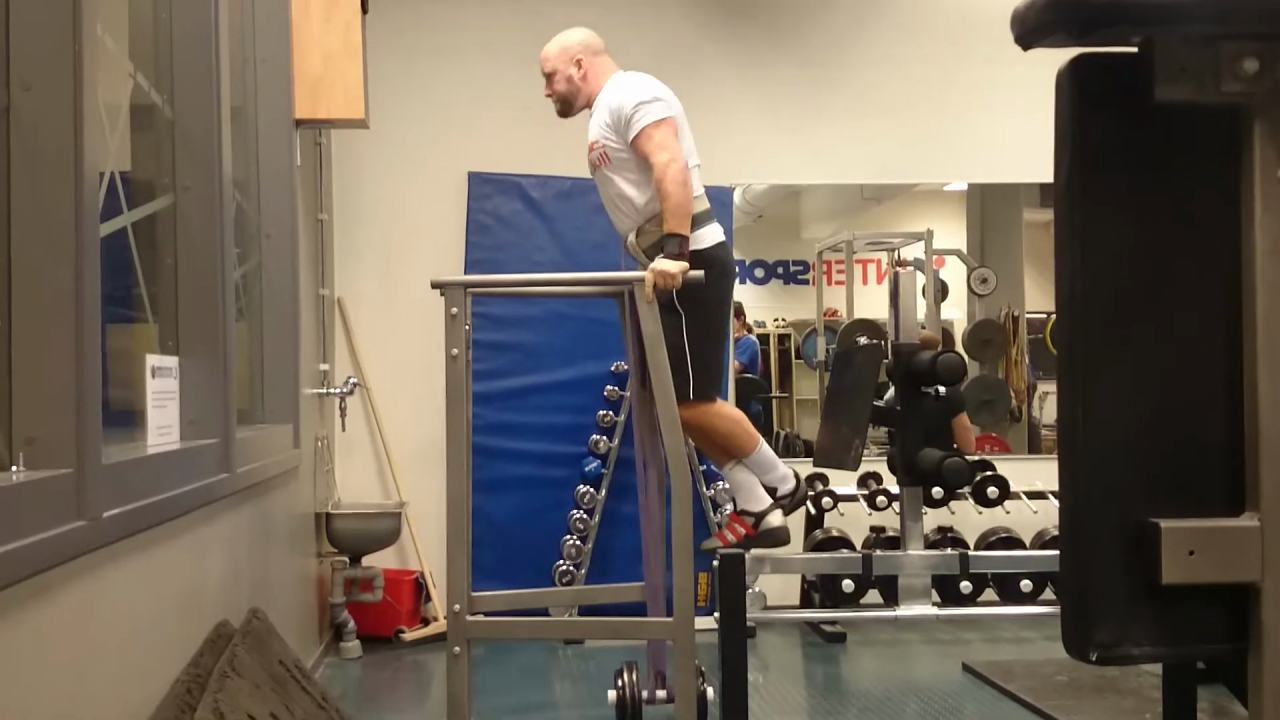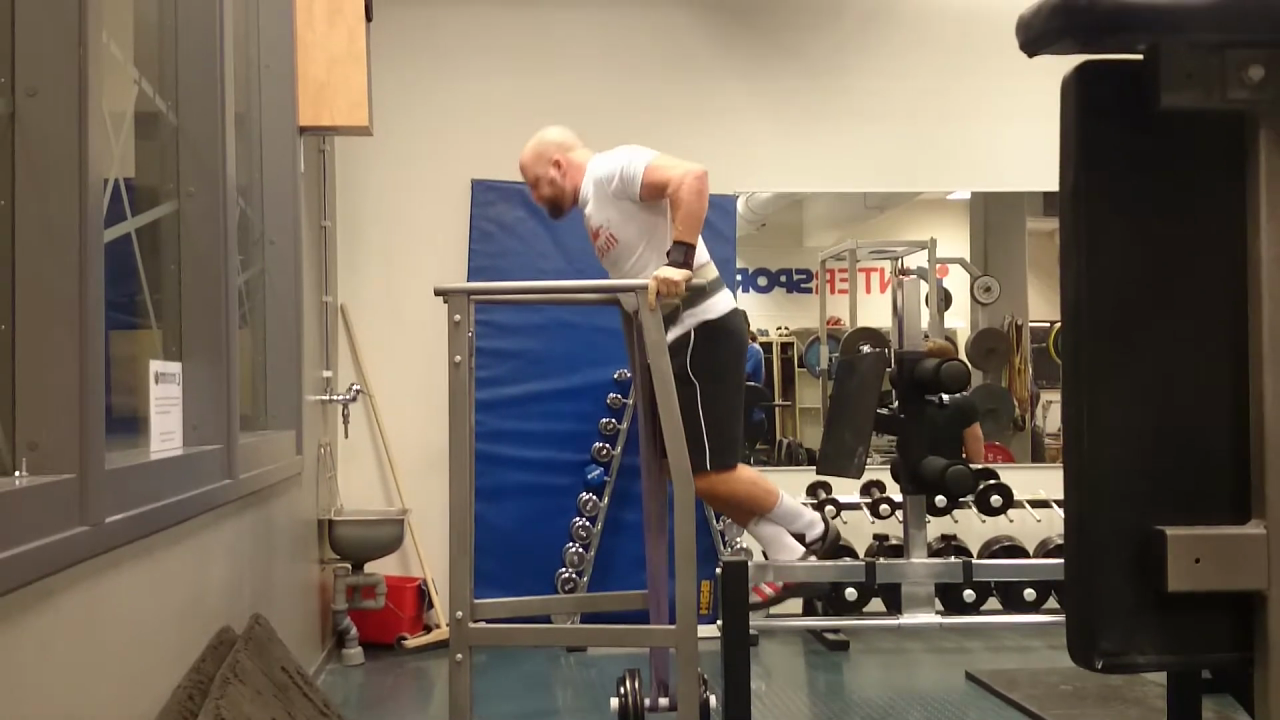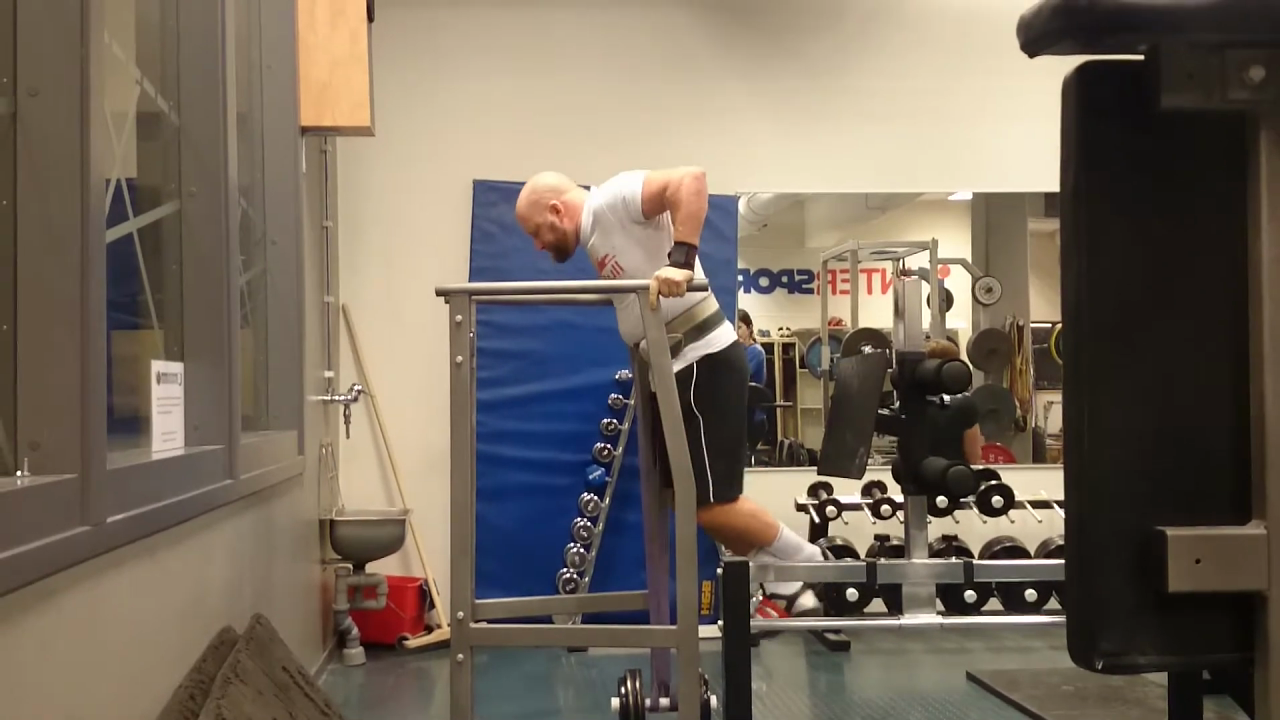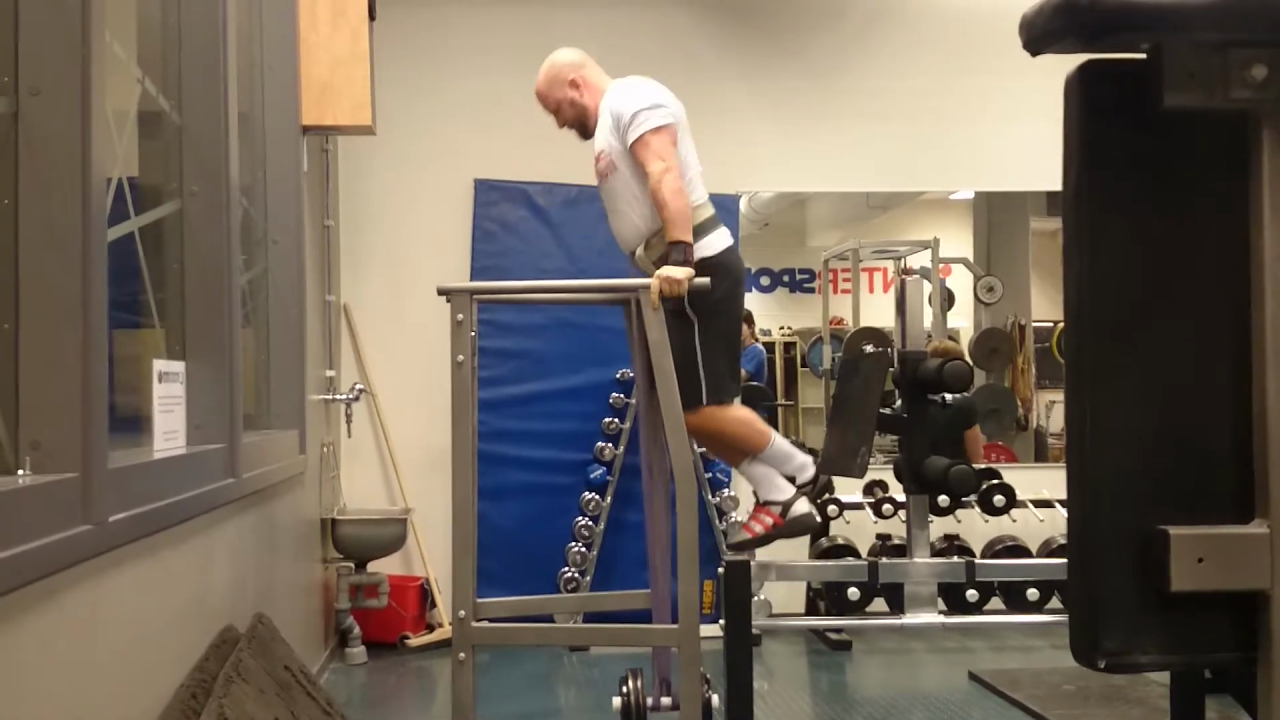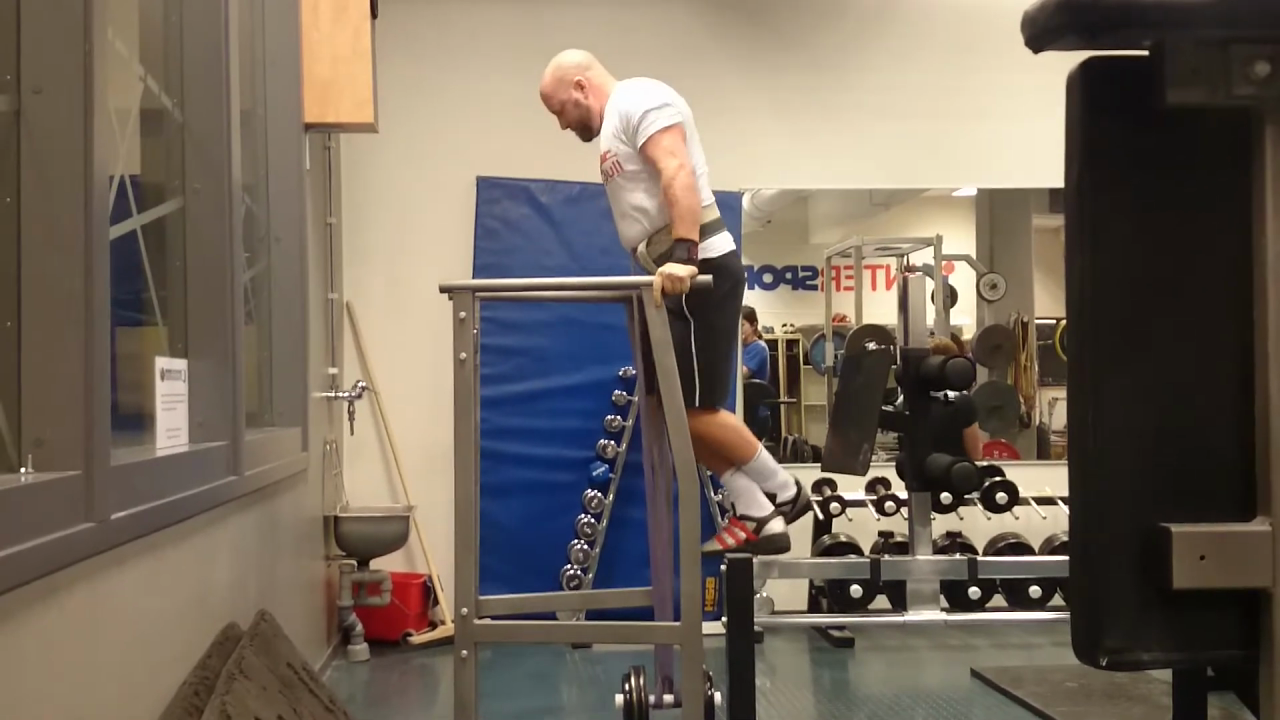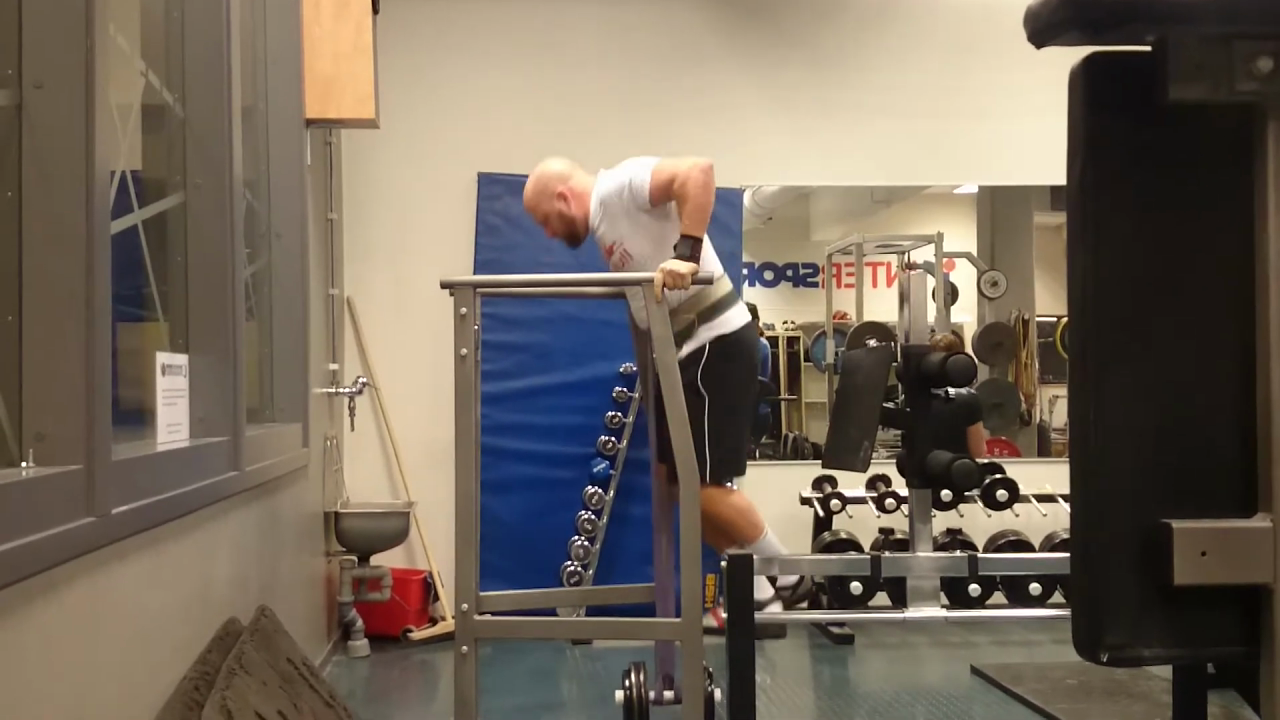
dt=0.5s
person 1, frame 1
left shoulder: (629, 94)
right shoulder: (607, 113)
left elbow: (672, 168)
left wrist: (674, 251)
left hip: (690, 263)
right hip: (668, 268)
left knee: (692, 401)
right knee: (674, 400)
left ankle: (783, 486)
right ankle: (758, 509)
person 1, frame 2
left shoulder: (613, 169)
right shoulder: (595, 199)
left elbow: (691, 176)
left wrist: (679, 258)
left hip: (700, 330)
right hip: (678, 336)
left knee: (708, 471)
right knee: (687, 468)
left ankle: (810, 530)
right ankle: (790, 560)
person 1, frame 3
left shoulder: (614, 198)
right shoulder: (597, 230)
left elbow: (691, 178)
left wrist: (681, 259)
left hip: (701, 361)
right hip: (677, 366)
left knee: (711, 503)
left ankle: (808, 564)
right ankle: (788, 587)
person 1, frame 4
left shoulder: (630, 98)
right shoulder: (610, 122)
left elbow: (665, 176)
left wrist: (679, 256)
left hip: (694, 271)
right hip: (671, 278)
left knee: (702, 408)
right knee: (685, 409)
left ankle: (799, 472)
right ankle: (779, 497)
person 1, frame 5
left shoulder: (637, 99)
right shoulder: (616, 123)
left elbow: (679, 173)
left wrist: (683, 254)
left hip: (698, 272)
right hip: (672, 277)
left knee: (694, 409)
left ankle: (783, 493)
right ankle: (757, 513)
person 1, frame 6
left shoulder: (621, 184)
right shoulder: (607, 214)
left elbow: (697, 171)
left wrist: (686, 252)
left hip: (714, 343)
right hip: (689, 347)
left knee: (704, 483)
right knee: (673, 476)
left ankle: (784, 575)
right ankle: (756, 594)
